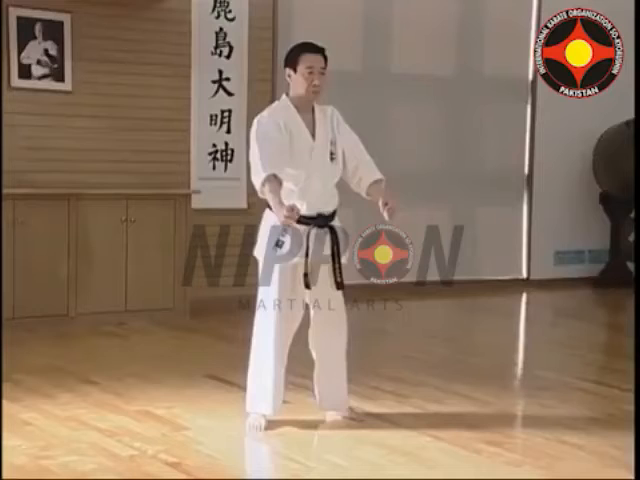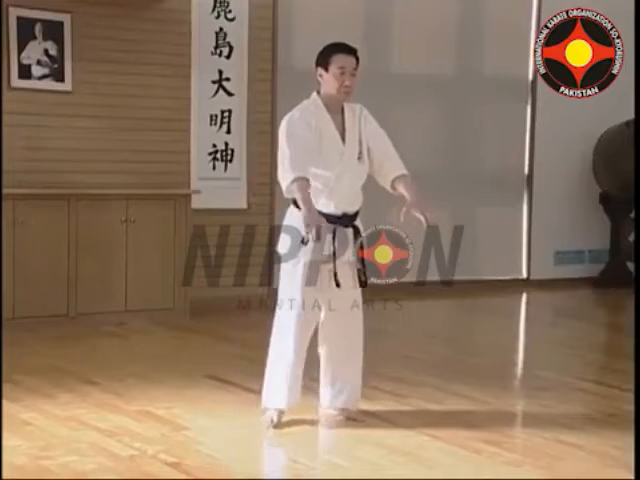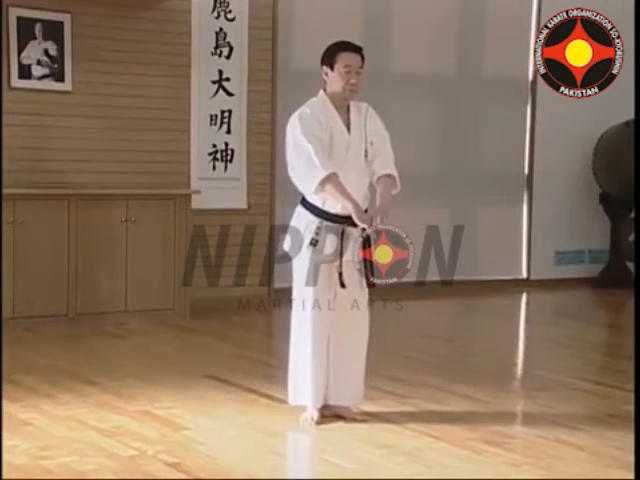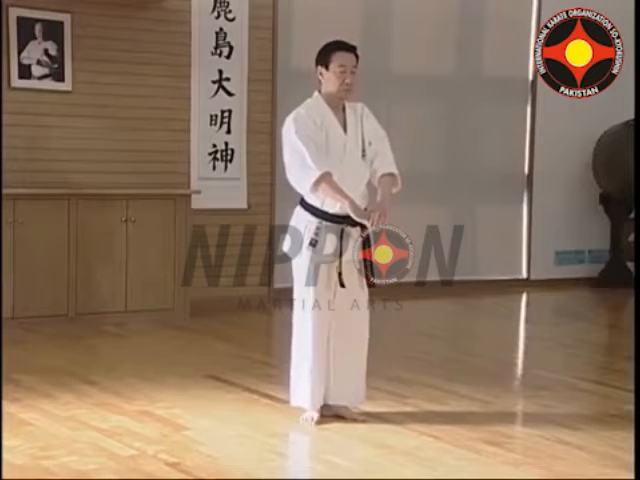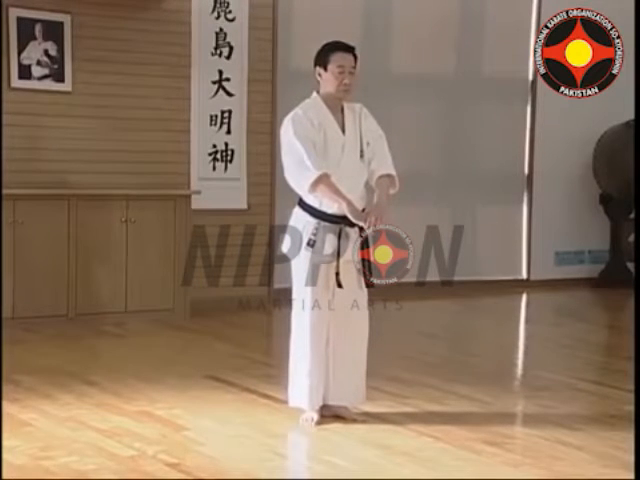
dt=1s
person 1, frame 1
left shoulder: (332, 119)
right shoulder: (270, 121)
left elbow: (360, 167)
right elbow: (265, 170)
left wrist: (382, 197)
right wrist: (278, 205)
left hip: (324, 232)
right hip: (285, 231)
left knee: (331, 319)
right knee: (276, 319)
left ankle: (333, 400)
right ankle: (261, 406)
person 1, frame 2
left shoulder: (361, 118)
right shoulder: (299, 120)
left elbow: (388, 163)
right elbow: (293, 169)
left wrist: (410, 196)
right wrist: (307, 207)
left hip: (347, 228)
right hip: (308, 227)
left knee: (346, 317)
right knee: (297, 315)
left ankle: (336, 400)
right ankle: (277, 402)
person 1, frame 3
left shoulder: (368, 116)
right shoulder: (306, 118)
left elbow: (384, 166)
right elbow: (317, 171)
left wrist: (381, 204)
right wrist: (354, 206)
left hip: (354, 229)
right hip: (317, 226)
left knee: (353, 315)
right knee: (313, 314)
left ankle: (340, 397)
right ankle: (312, 400)
person 1, frame 4
left shoulder: (363, 116)
right shoulder: (302, 119)
left elbow: (383, 163)
right elbow: (311, 172)
left wrist: (382, 201)
right wrist: (352, 205)
left hip: (353, 231)
right hip: (316, 227)
left knee: (352, 316)
right knee: (313, 315)
left ankle: (338, 397)
right ankle: (311, 401)
person 1, frame 5
left shoulder: (362, 117)
right shoulder: (300, 119)
left elbow: (381, 163)
right elbow: (308, 172)
left wrist: (380, 201)
right wrist: (348, 205)
left hip: (352, 232)
right hip: (316, 228)
left knee: (352, 316)
right knee: (312, 316)
left ankle: (337, 397)
right ankle: (310, 401)
